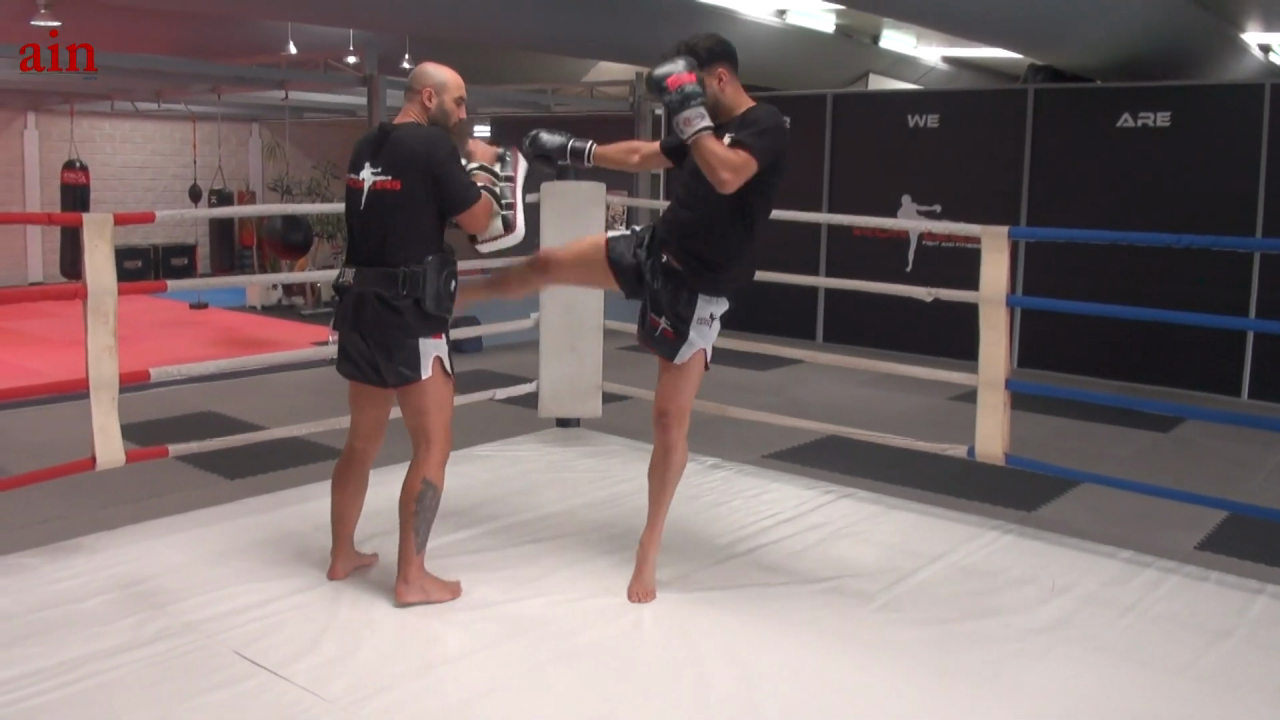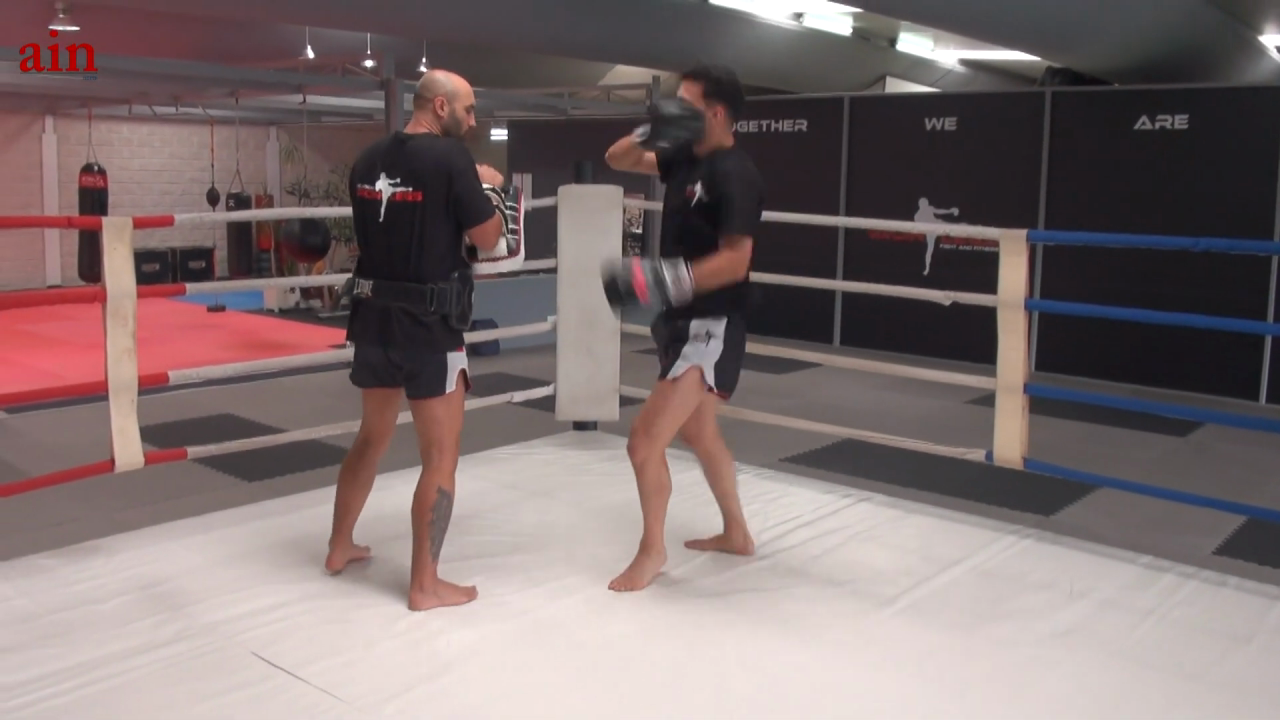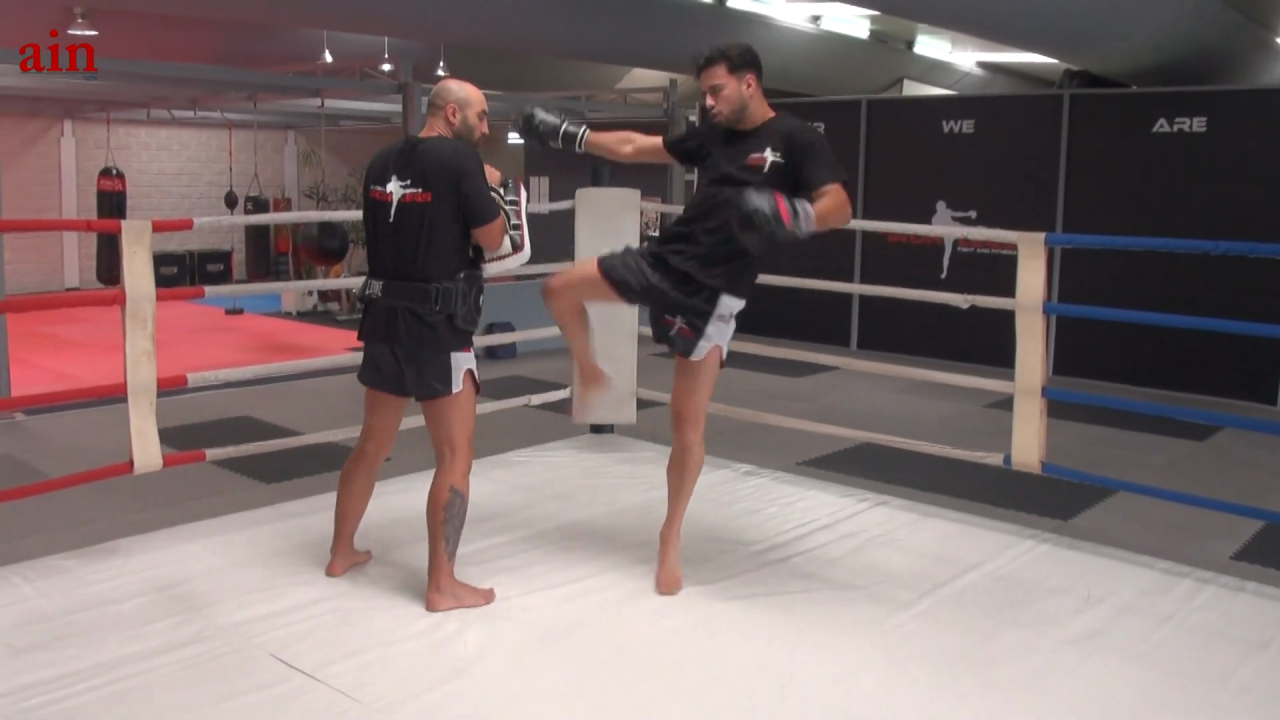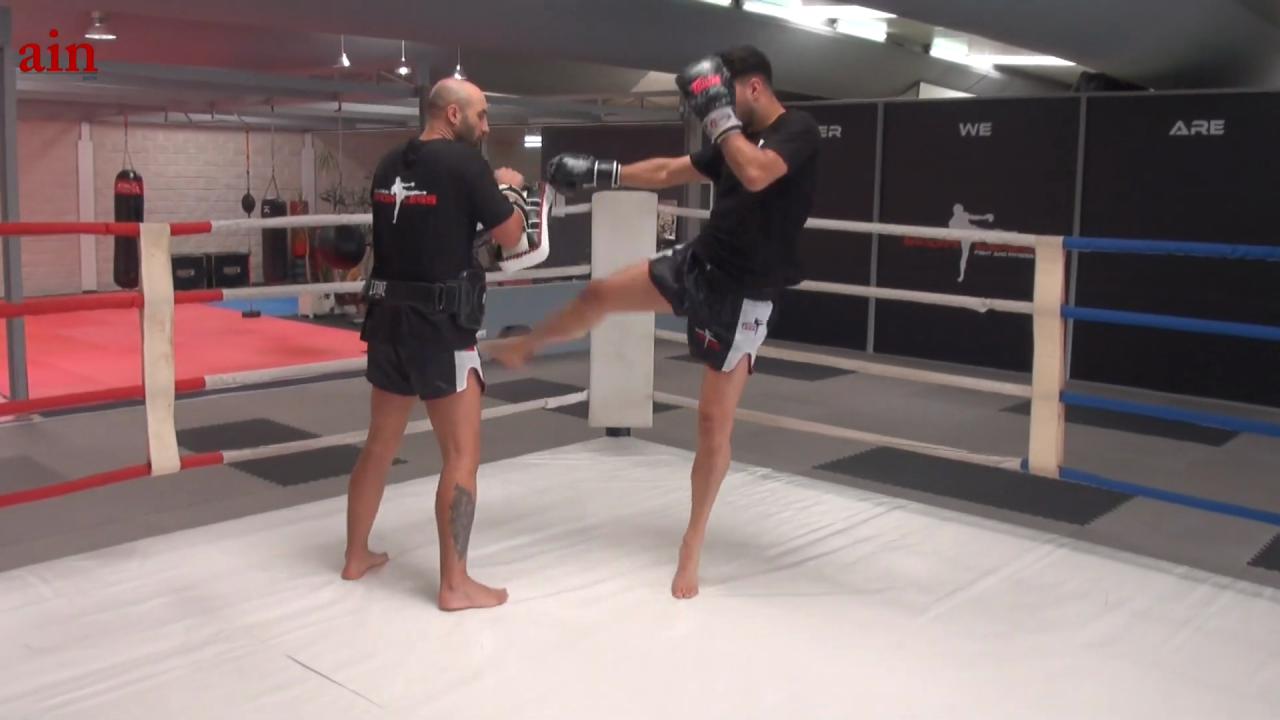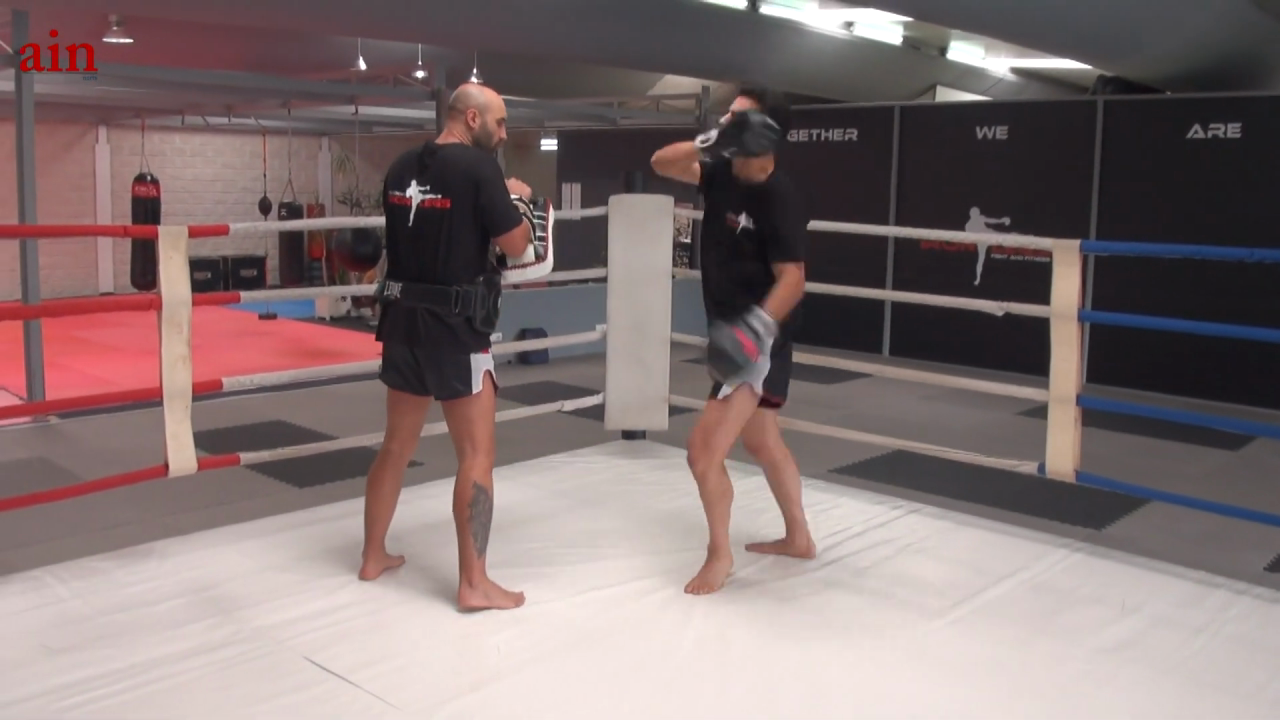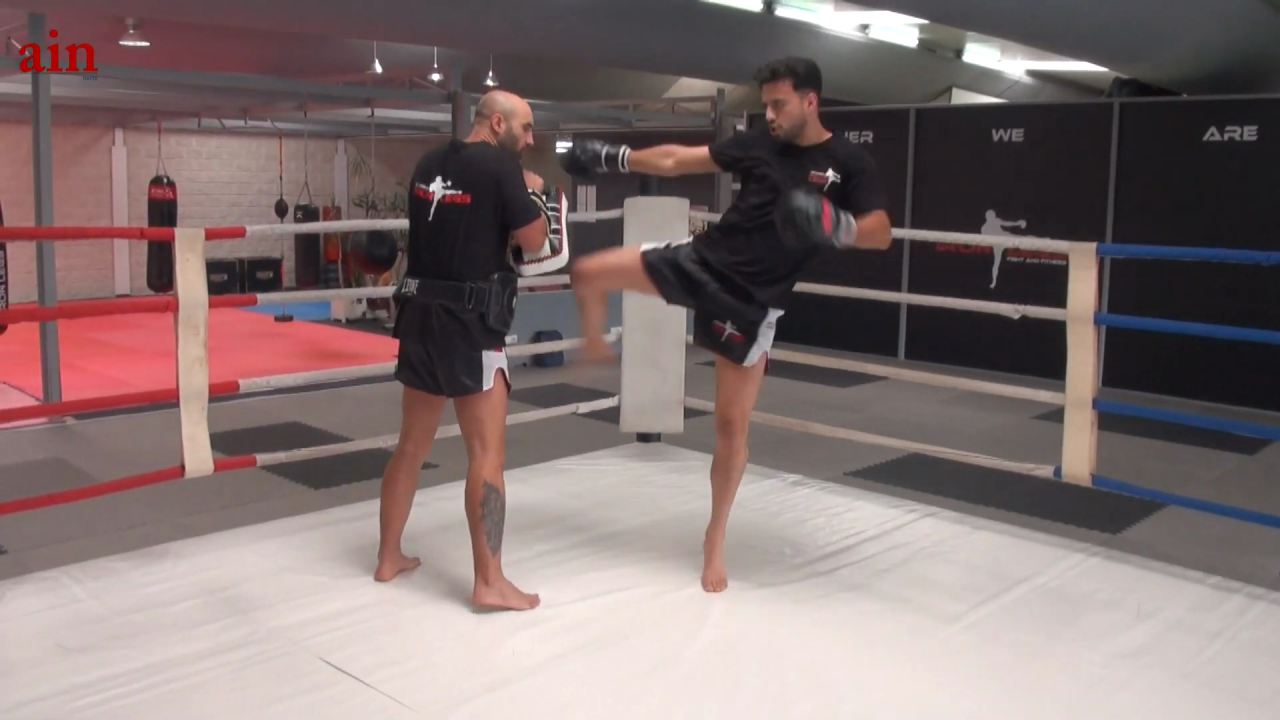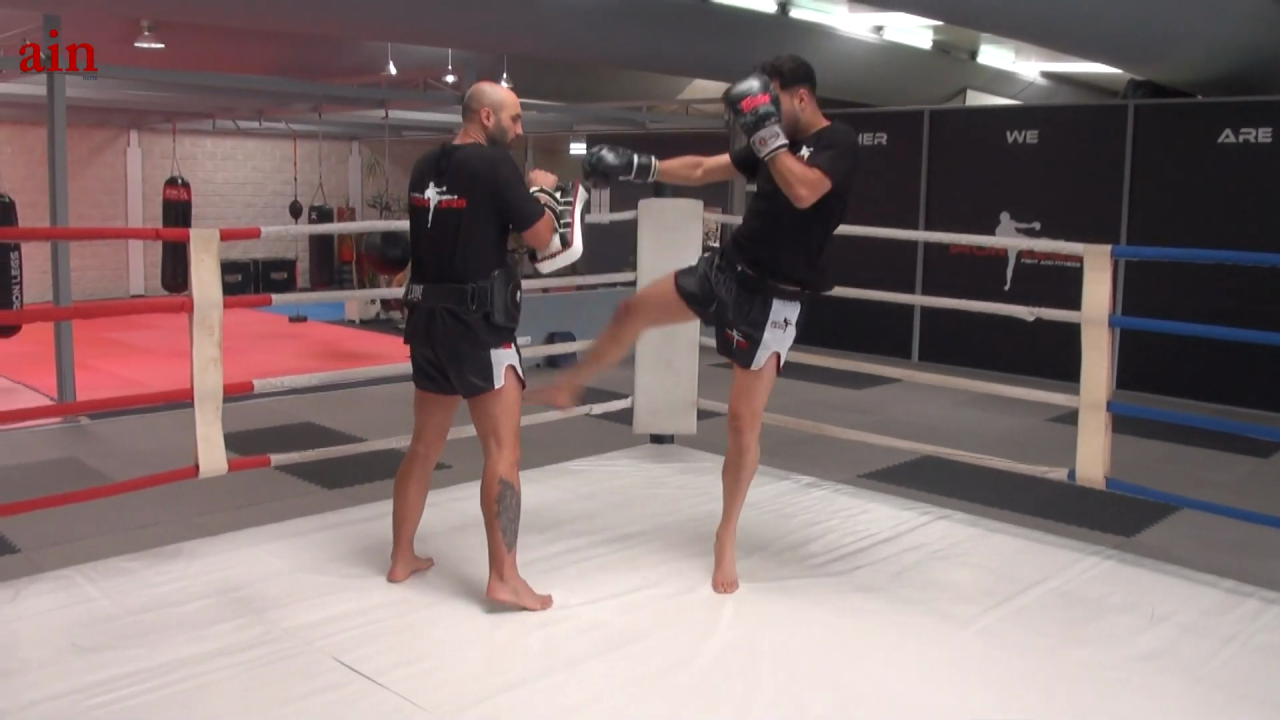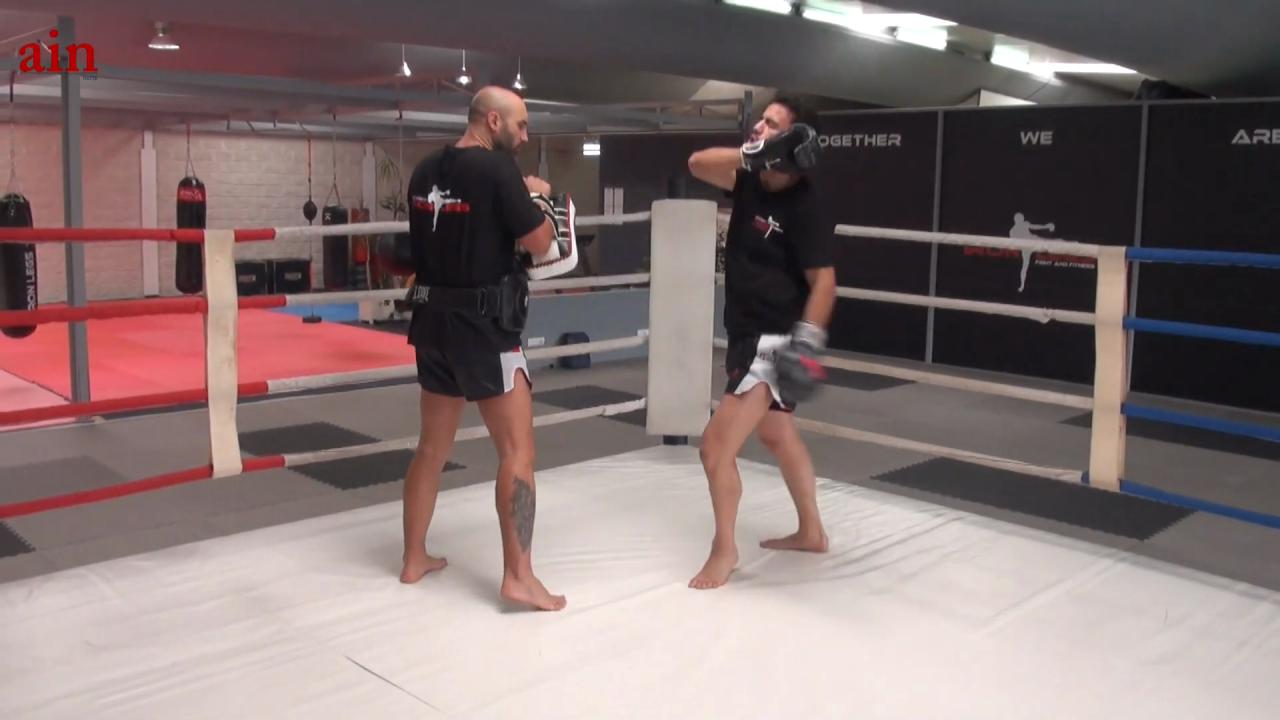
dt=0.2s
person 1, frame 1
left shoulder: (766, 127)
right shoulder: (697, 124)
left elbow: (726, 178)
right elbow: (641, 155)
left wrist: (690, 109)
right wrist: (568, 149)
left hip: (698, 291)
right hip: (653, 253)
left knee: (670, 423)
right knee: (550, 263)
left ankle: (648, 549)
right ankle: (469, 292)
person 1, frame 2
left shoulder: (732, 176)
right shoulder: (683, 156)
left elbow: (736, 262)
right elbow: (620, 159)
left wrist: (662, 282)
right wrist: (651, 130)
left hip: (707, 325)
right hip: (684, 314)
left knee: (646, 441)
right knee: (700, 437)
left ankle: (652, 553)
right ankle: (736, 533)
person 1, frame 3
left shoulder: (798, 140)
right shoulder: (712, 136)
left elbow: (839, 207)
right elbow: (635, 147)
left wrist: (791, 216)
right wrist: (563, 133)
left hip: (713, 292)
right hip: (664, 263)
left knee: (687, 421)
right knee: (559, 288)
left ankle: (670, 538)
right ankle: (588, 370)
person 1, frame 4
left shoulder: (797, 131)
right shoulder: (728, 137)
left elbow: (755, 174)
right elbow: (668, 171)
left wrist: (716, 111)
right wrist: (597, 172)
left hip: (743, 297)
right hip: (696, 267)
left knee: (713, 427)
right knee: (601, 293)
left ankle: (692, 544)
right ankle: (525, 346)
person 1, frame 5
left shoulder: (781, 200)
right shoulder: (726, 166)
left elbow: (792, 281)
right elbow: (664, 163)
left wrist: (751, 332)
right wrist: (715, 139)
left hip: (757, 337)
right hip: (731, 323)
left knee: (702, 454)
right knee: (763, 444)
left ankle: (718, 557)
right ankle: (798, 538)
person 1, frame 6
left shoulder: (852, 163)
right shoulder: (756, 143)
left elbow: (880, 233)
right elbow: (680, 159)
left wrist: (834, 225)
right wrist: (611, 157)
left hip: (754, 301)
right hip: (703, 264)
left knee: (732, 428)
right knee: (589, 272)
left ankle: (715, 543)
right ankle: (592, 344)
person 1, frame 7
left shoulder: (837, 143)
right shoulder: (769, 142)
left elbow: (803, 193)
right elbow: (703, 170)
left wrist: (765, 129)
right wrist: (635, 166)
left hip: (771, 300)
right hip: (726, 270)
left knee: (742, 427)
right knee: (634, 312)
left ankle: (725, 542)
right ankle: (568, 386)
person 1, frame 8
left shoulder: (805, 207)
right shoulder: (753, 175)
left elbow: (823, 284)
right elbow: (698, 164)
left wrist: (806, 348)
right wrist: (759, 151)
left hip: (772, 341)
right hip: (746, 330)
left knee: (715, 446)
right knee: (777, 438)
left ankle: (724, 551)
right ankle: (811, 531)
person 2, frame 1
left shoulder: (365, 148)
right shoulder: (431, 144)
right elbow: (479, 220)
left wrist: (460, 169)
right wrist: (481, 168)
left hip: (359, 306)
right hip: (409, 313)
left knee: (362, 439)
right knee: (431, 445)
left ankle: (342, 554)
right ankle: (412, 576)
person 2, frame 2
left shoulder: (368, 160)
right shoulder: (449, 156)
right elbow: (487, 238)
right wrist: (486, 185)
left hip: (374, 316)
right hip: (429, 323)
left knee: (372, 436)
right knee: (441, 455)
left ankle: (340, 546)
right ankle: (426, 584)
person 2, frame 3
left shoulder: (382, 163)
right shoulder: (458, 157)
right elbow: (491, 239)
right wrist: (488, 187)
left hip: (383, 317)
right hip: (436, 324)
left knee: (373, 443)
right knee: (455, 456)
left ankle: (341, 552)
right ankle: (442, 585)
person 2, frame 4
left shoulder: (388, 165)
right shoulder: (463, 160)
right elbow: (510, 236)
right wrist: (506, 189)
left hip: (389, 317)
right hip: (440, 324)
left knee: (380, 444)
right knee: (461, 454)
left ankle: (356, 555)
right ankle: (456, 584)
person 2, frame 5
left shoulder: (401, 168)
right shoulder: (477, 166)
right elbow: (515, 245)
right wrist: (515, 197)
left hip: (404, 319)
right hip: (455, 325)
left knee: (397, 445)
right knee: (477, 455)
left ankle: (373, 556)
right ankle: (474, 583)
person 2, frame 6
left shoulder: (429, 164)
right shoulder: (499, 164)
right elbow: (533, 240)
right wrist: (532, 192)
left hip: (420, 315)
right hip: (469, 321)
left knee: (412, 444)
right knee: (487, 452)
left ankle: (389, 557)
right ankle: (490, 581)
person 2, frame 7
left shoulder: (425, 168)
right shoulder: (493, 162)
right elbow: (541, 238)
right wrist: (540, 189)
left hip: (428, 318)
right hip: (477, 323)
left knee: (425, 444)
right knee: (503, 449)
left ankle: (401, 558)
right ankle: (504, 578)
person 2, frame 8
left shoulder: (426, 170)
right shoulder: (496, 168)
right elbow: (539, 244)
right wrist: (536, 196)
left hip: (434, 321)
right hip: (484, 326)
left knee: (432, 447)
right knee: (517, 450)
left ankle: (414, 558)
right ankle: (519, 576)
